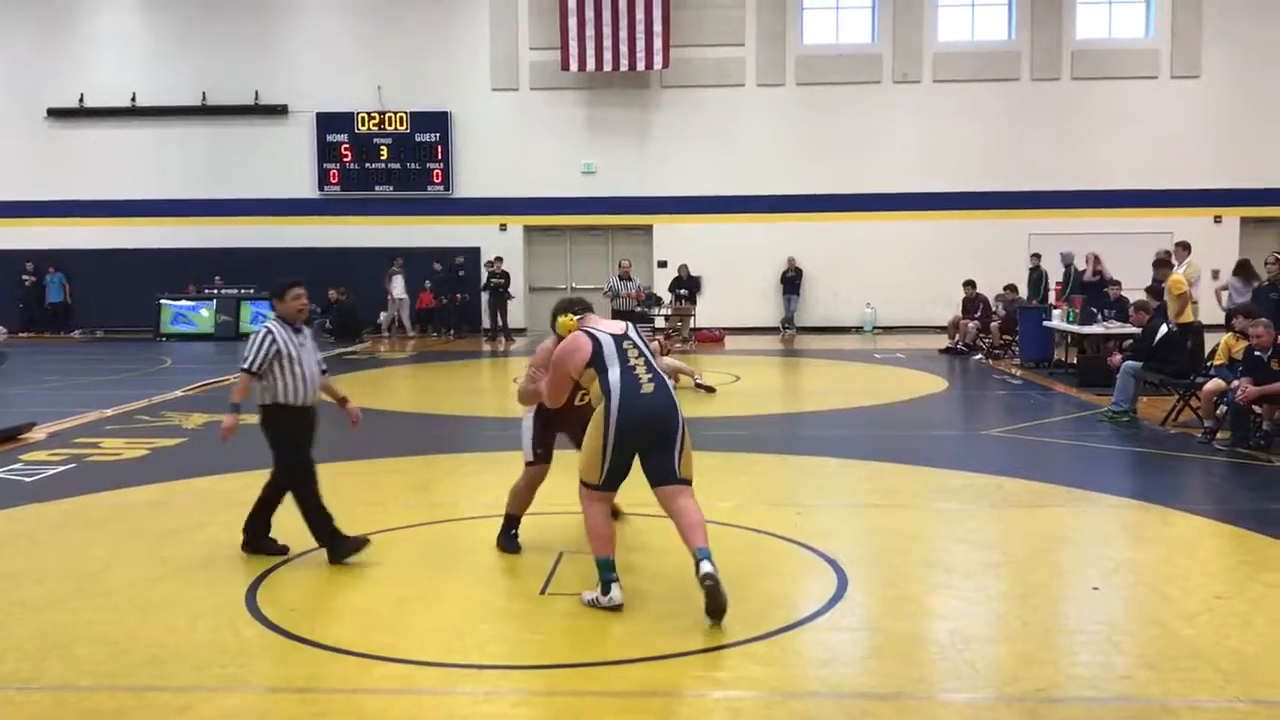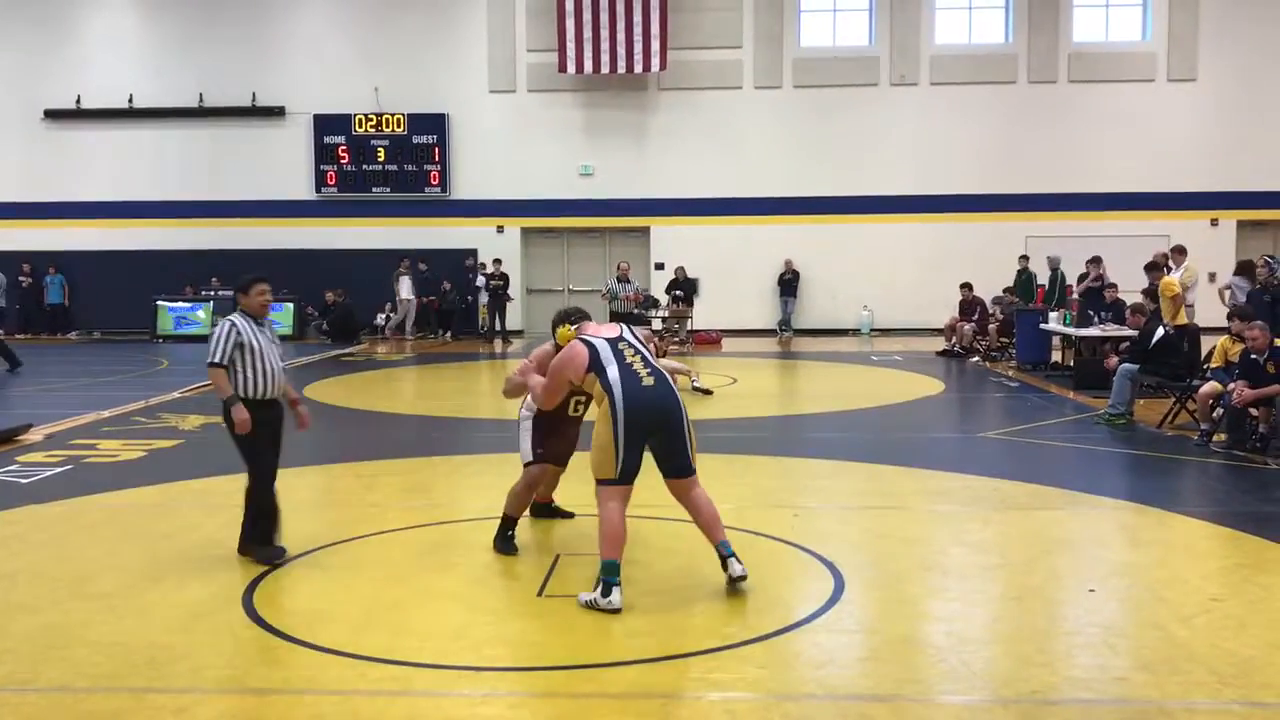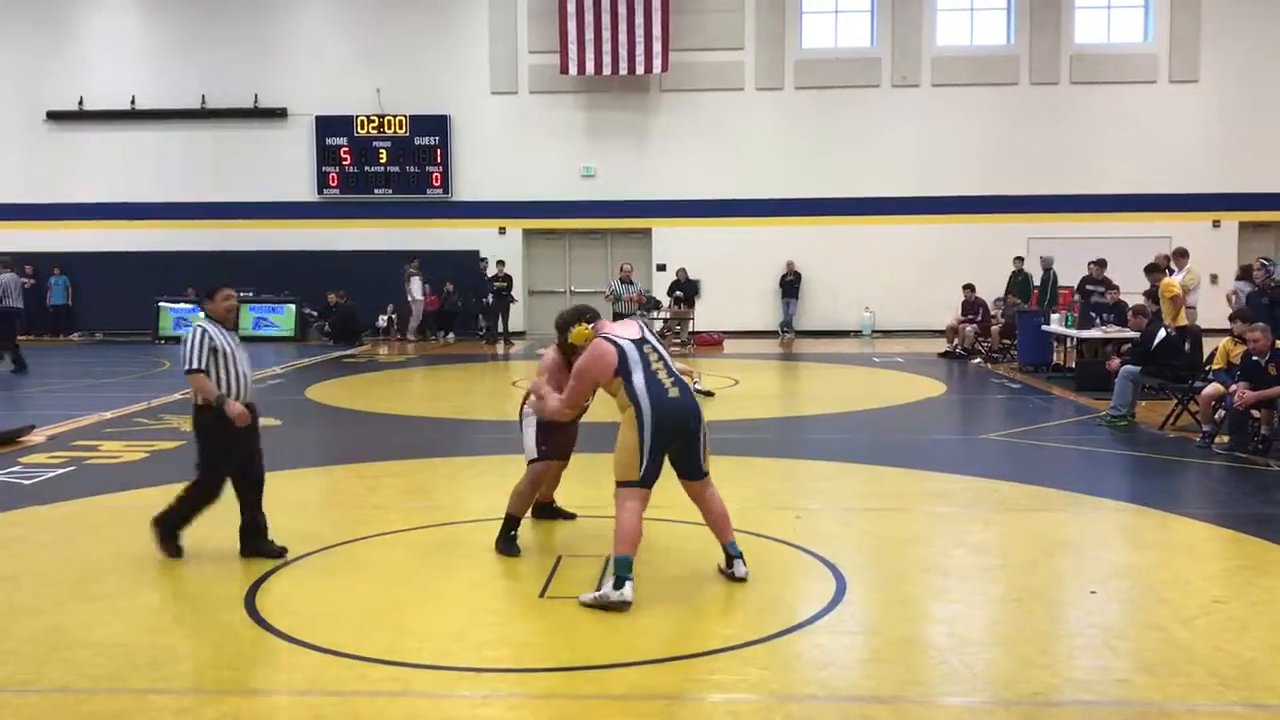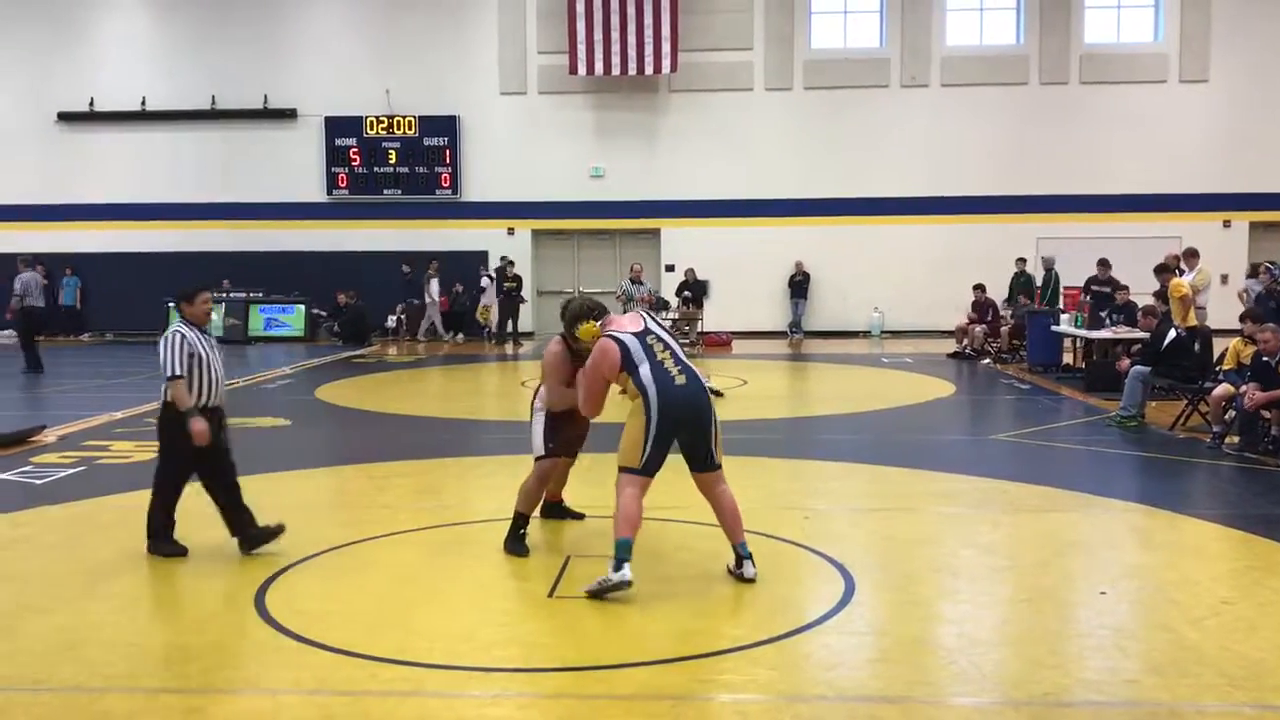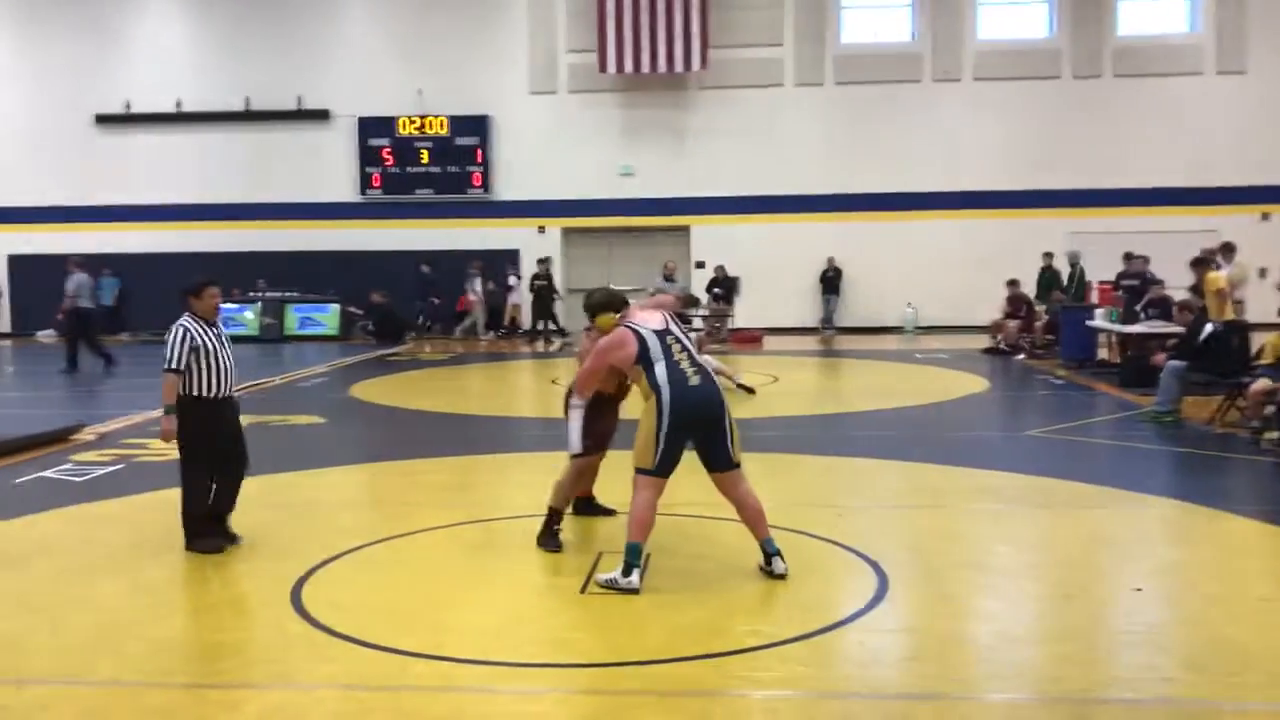
dt=0.2s
person 1, frame 1
left shoulder: (571, 345)
right shoulder: (629, 328)
left elbow: (554, 401)
left wrist: (543, 382)
left hip: (619, 412)
right hip: (666, 409)
left knee: (594, 497)
right knee: (678, 497)
left ankle: (608, 587)
right ankle: (705, 565)
person 1, frame 2
left shoulder: (569, 354)
right shoulder: (624, 329)
left elbow: (545, 401)
left wrist: (530, 376)
left hip: (624, 408)
right hip: (668, 401)
left knee: (611, 498)
right knee: (689, 487)
left ankle: (609, 589)
right ankle: (730, 561)
person 1, frame 3
left shoulder: (591, 357)
right shoulder: (636, 324)
left elbow: (565, 408)
left wrist: (542, 393)
left hip: (647, 415)
right hip: (687, 407)
left knee: (630, 499)
right knee: (702, 488)
left ankle: (620, 585)
right ankle: (735, 561)
person 1, frame 4
left shoulder: (601, 352)
right shoulder: (642, 315)
left elbow: (590, 410)
left wrist: (581, 384)
left hip: (656, 404)
right hip: (697, 396)
left knee: (630, 486)
right knee: (714, 483)
left ankle: (620, 568)
right ankle: (744, 561)
person 1, frame 5
left shoulder: (613, 342)
right shoulder: (662, 313)
left elbow: (582, 389)
left hip: (670, 404)
right hip: (710, 396)
left knee: (646, 488)
right knee: (734, 482)
left ankle: (630, 572)
right ankle: (773, 558)
person 2, frame 1
left shoulder: (304, 334)
right shoulder: (269, 333)
left elbow: (318, 374)
right elbow: (247, 374)
left wrist: (344, 402)
right wrist: (233, 412)
left hip: (303, 414)
right hip: (282, 416)
left knee: (285, 478)
right knee: (303, 479)
left ankle: (255, 535)
right ankle: (334, 542)
person 2, frame 2
left shoulder: (266, 329)
right shoulder: (231, 327)
right elbow: (217, 369)
left wrist: (296, 403)
right wrist: (235, 404)
left hip: (271, 408)
right hip: (246, 411)
left knee: (264, 474)
right knee: (263, 474)
left ankle: (253, 539)
right ankle: (261, 540)
person 2, frame 3
left shoulder: (229, 333)
right shoulder: (201, 332)
right elbow: (195, 376)
right wrist: (225, 403)
left hip: (241, 416)
right hip: (215, 418)
left knee: (252, 478)
right knee: (211, 481)
left ankle: (255, 540)
right ankle: (167, 526)
person 2, frame 4
left shoulder: (203, 335)
right shoulder: (178, 336)
right elbow: (175, 381)
right wrist: (192, 418)
left hip: (211, 415)
right hip: (182, 419)
left knee: (223, 476)
right knee: (171, 479)
left ankle: (247, 532)
right ankle: (159, 538)
person 2, frame 5
left shoulder: (217, 327)
right shoulder: (185, 331)
right elbow: (172, 374)
left wrist: (229, 401)
right wrist: (169, 415)
left hip: (224, 406)
right hip: (197, 410)
left knee: (235, 463)
right knee: (199, 474)
left ankle: (216, 523)
right ankle: (198, 534)
person 3, frame 1
right shoulder: (550, 350)
right elbow: (524, 397)
right wrist: (544, 387)
left hip: (581, 410)
right hip: (544, 412)
right knee: (536, 473)
right ankle: (508, 530)
person 3, frame 2
right shoulder: (547, 355)
right elbow: (509, 390)
right wrist: (530, 382)
left hip: (569, 419)
right hip: (539, 417)
left knee: (556, 468)
right knee: (534, 474)
left ankle: (542, 504)
right ankle: (505, 531)
person 3, frame 3
right shoulder: (553, 360)
left hip: (567, 416)
right hip: (541, 415)
left knee: (559, 463)
right knee: (539, 470)
left ankle: (544, 505)
right ankle: (508, 531)
person 3, frame 4
right shoulder: (557, 351)
right elbow: (554, 401)
left hip: (578, 410)
right hip: (551, 410)
left knee: (566, 461)
right knee: (545, 467)
left ankle: (552, 504)
right ankle: (516, 531)
person 3, frame 5
left shoulder: (622, 335)
right shoulder: (594, 343)
left hip: (609, 403)
right hip: (585, 404)
left knee: (596, 456)
right knee: (581, 463)
left ankle: (584, 501)
right ankle: (550, 527)
